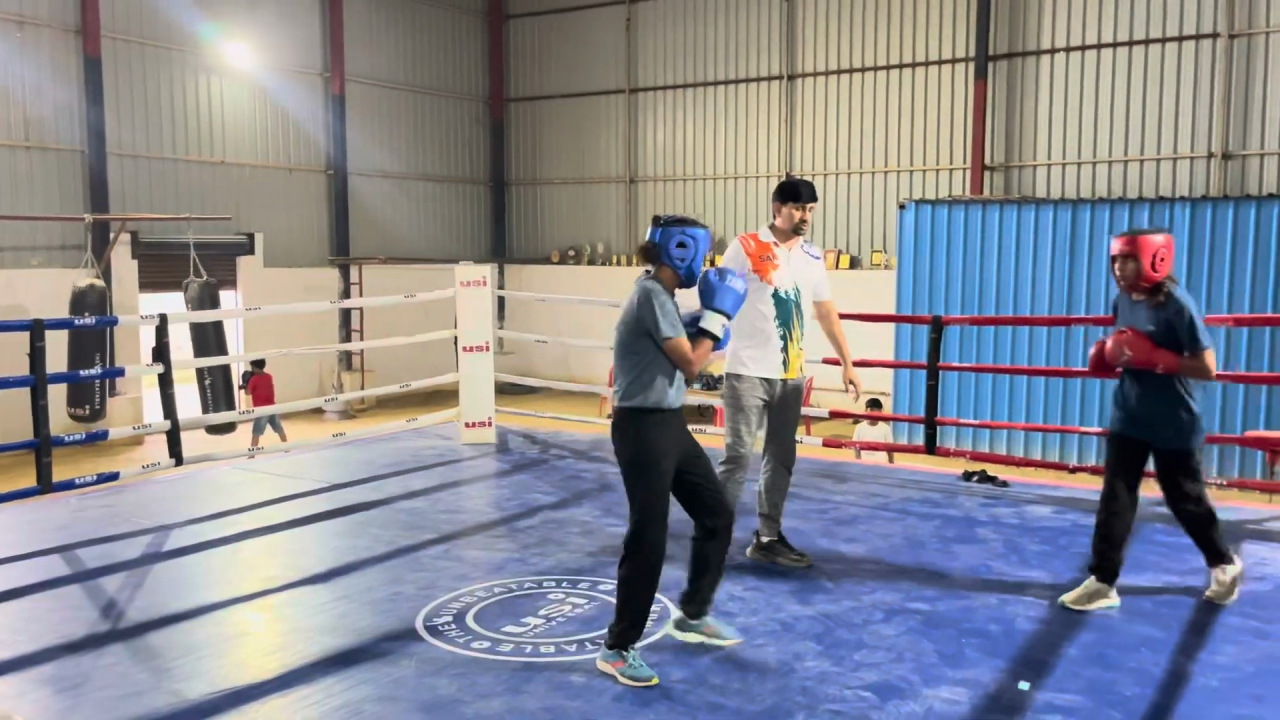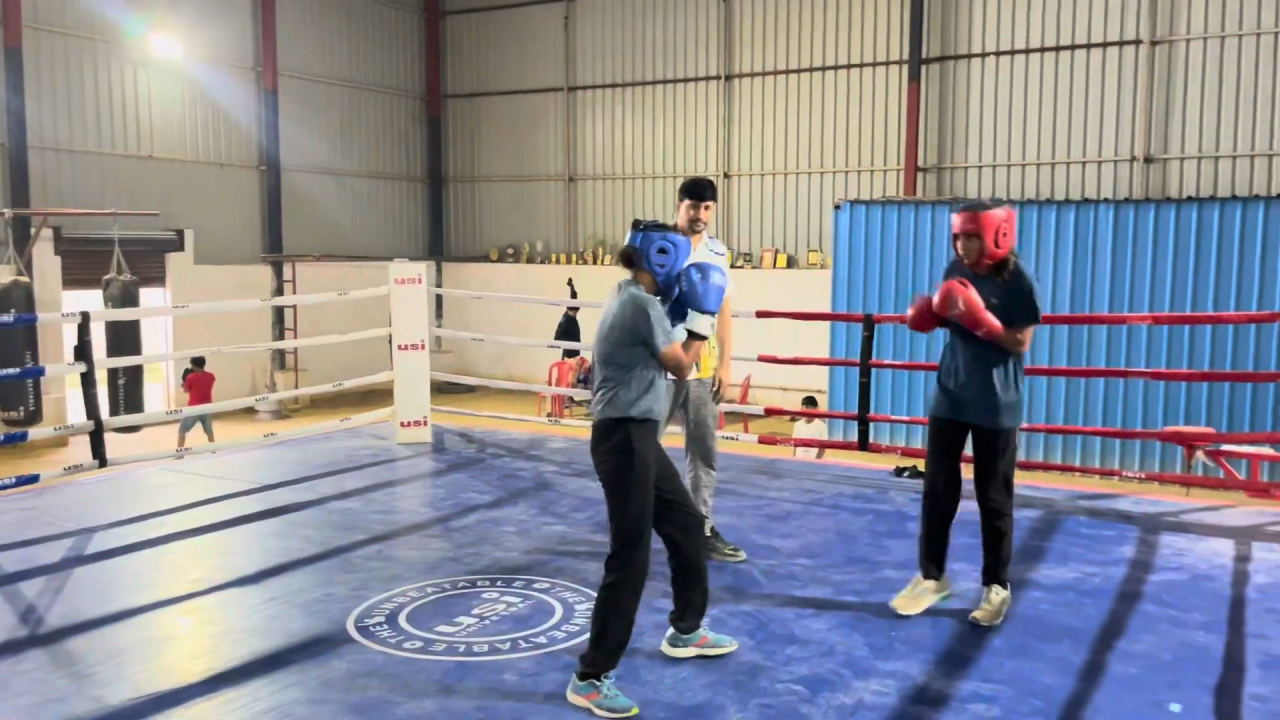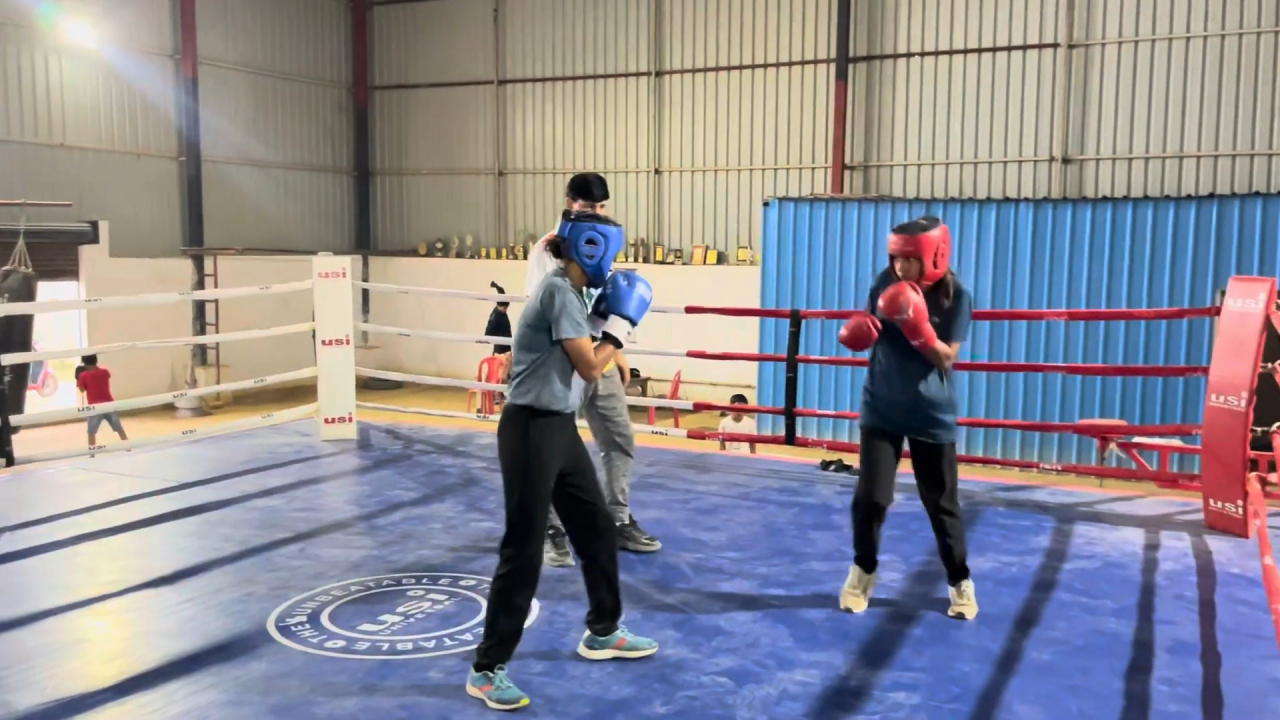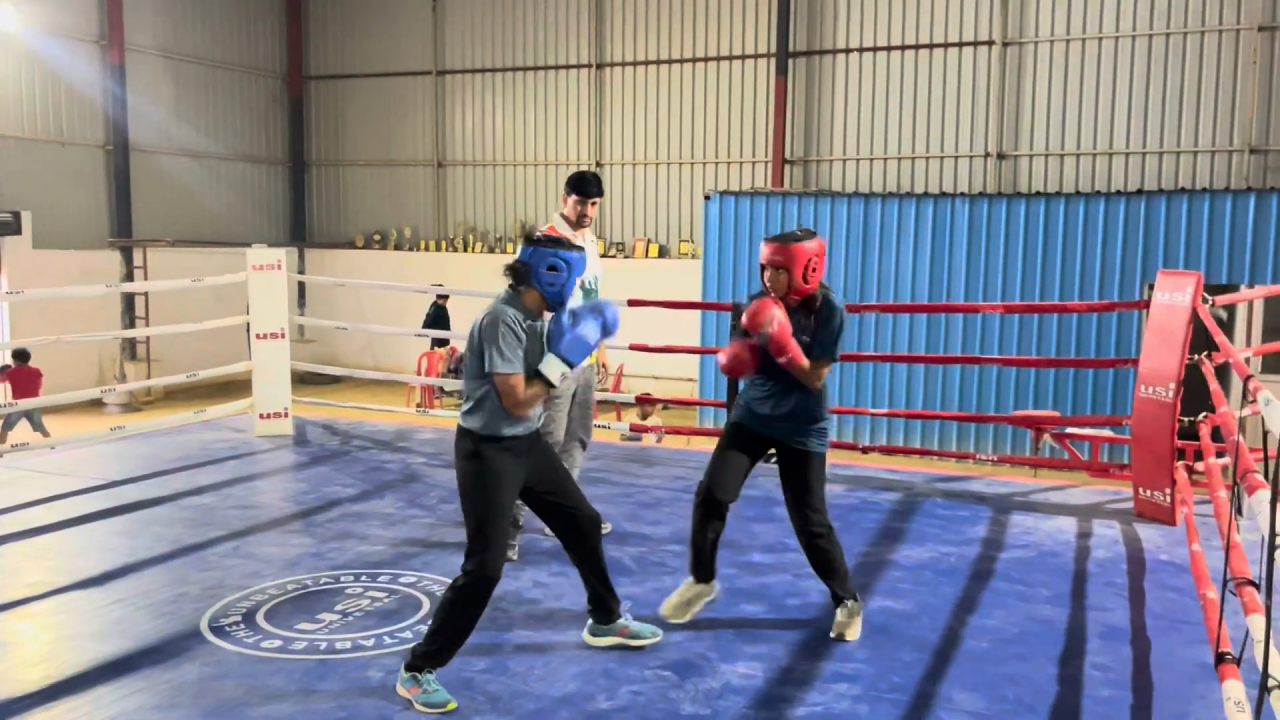
dt=0.7s
person 1, frame 1
left shoulder: (659, 295)
right shoulder: (652, 295)
right elbow: (690, 364)
left wrist: (706, 320)
right wrist: (718, 314)
left hip: (668, 423)
right hip: (641, 427)
left knee: (717, 512)
right knee: (650, 539)
left ankle: (694, 613)
right ankle: (618, 648)
person 1, frame 2
left shoulder: (629, 298)
right shoulder: (641, 305)
left elbow: (658, 352)
right elbow: (682, 365)
left wrist: (680, 311)
right wrist: (704, 312)
left hip: (636, 436)
right hip: (623, 439)
left knee: (687, 526)
right knee: (630, 560)
left ankle: (686, 629)
right ankle: (589, 678)
person 1, frame 3
left shoulder: (571, 294)
right shoulder: (557, 291)
left elbow: (585, 361)
right elbow: (590, 367)
left wrist: (610, 310)
right wrist: (623, 319)
left hip: (562, 428)
right hip: (531, 430)
left knee: (597, 529)
right knee: (522, 551)
left ankle: (604, 632)
right ankle: (486, 669)
person 1, frame 4
left shoulder: (532, 316)
right shoulder: (501, 320)
right elbow: (517, 404)
left wrist: (589, 327)
right wrist: (564, 357)
left hip: (527, 445)
right hip: (487, 451)
left knee: (584, 525)
right knee: (484, 568)
left ankle: (606, 620)
right ankle: (418, 670)
person 2, frame 1
left shoulder: (1177, 306)
right shoulder: (1122, 300)
left elbow: (1207, 368)
left wrist: (1152, 360)
right wrist: (1105, 357)
left hip: (1174, 424)
right hip: (1128, 419)
left knee: (1186, 501)
right knee: (1115, 498)
left ankle: (1225, 563)
right ankle: (1102, 581)
person 2, frame 2
left shoulder: (1017, 280)
right shoulder: (956, 271)
left elbow: (1020, 343)
left wrist: (979, 317)
right wrist: (927, 316)
left hip: (997, 405)
right hip: (950, 398)
left knee: (993, 497)
right knee: (939, 488)
left ankle: (997, 587)
right ankle: (931, 577)
person 2, frame 3
left shoulder: (956, 294)
right shoulder: (886, 283)
left elbow: (946, 357)
right elbow: (870, 332)
left wrist: (917, 325)
right wrist: (857, 332)
left hip: (933, 414)
right hip: (882, 408)
left knee: (941, 504)
right knee: (870, 497)
left ankle: (960, 583)
right ankle: (863, 570)
person 2, frame 4
left shoulder: (828, 311)
right shoulder: (760, 303)
left elbow: (814, 378)
right elbow: (746, 355)
left wrist: (783, 344)
right wrist: (734, 358)
left hip: (802, 426)
right hip: (752, 414)
left knee: (810, 520)
right knee: (712, 493)
left ankle: (846, 602)
right ankle: (700, 580)
person 3, frame 1
left shoulder: (811, 256)
right shoulder: (745, 247)
left elbow: (826, 312)
left wrist: (847, 364)
left hip: (789, 373)
right hip: (746, 369)
left knee: (781, 458)
right knee: (739, 454)
left ankle: (768, 537)
person 3, frame 2
left shoulder: (716, 252)
left elbow: (722, 310)
left wrist: (724, 364)
left hip: (702, 371)
left knee: (704, 453)
left ankle: (702, 531)
person 3, frame 3
right shoulder: (548, 250)
left wrist: (618, 353)
left hip: (602, 366)
left knee: (620, 441)
left ankle: (620, 523)
right ankle: (553, 532)
person 3, frame 4
left shoulder: (590, 241)
left wrist: (600, 348)
left hip: (584, 358)
left knee: (577, 437)
right knee: (549, 439)
right ankle: (511, 518)
